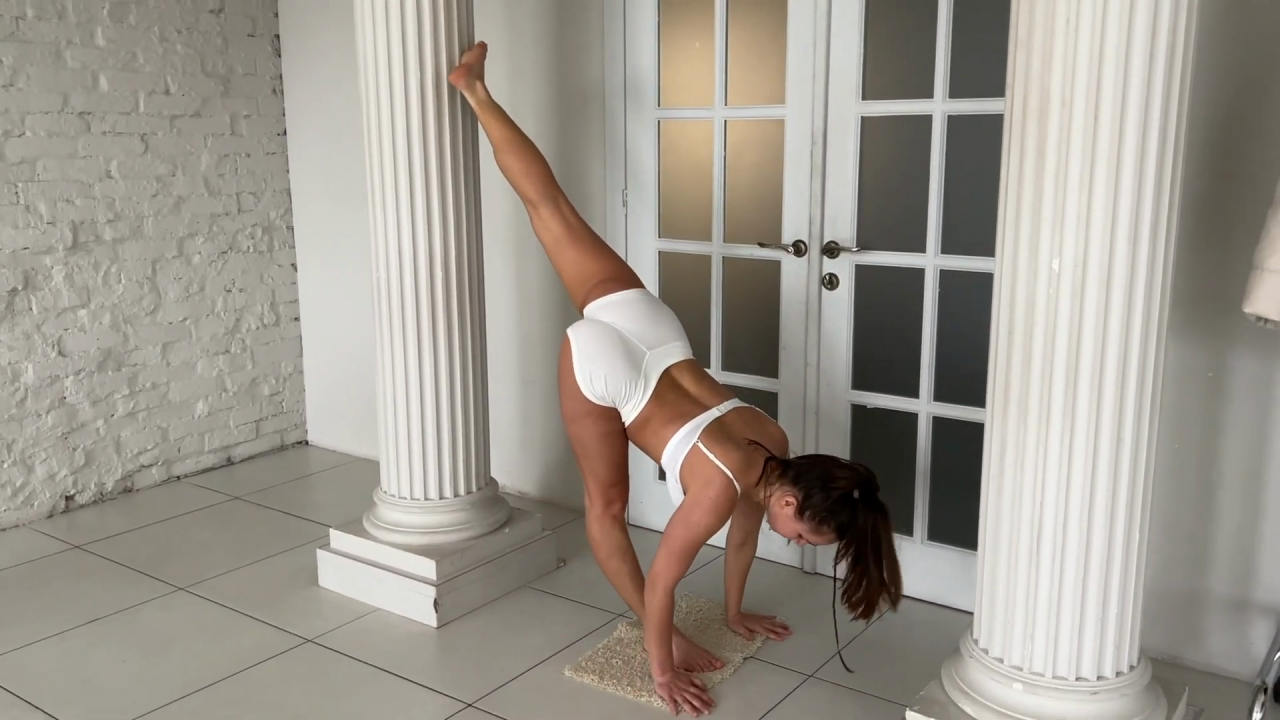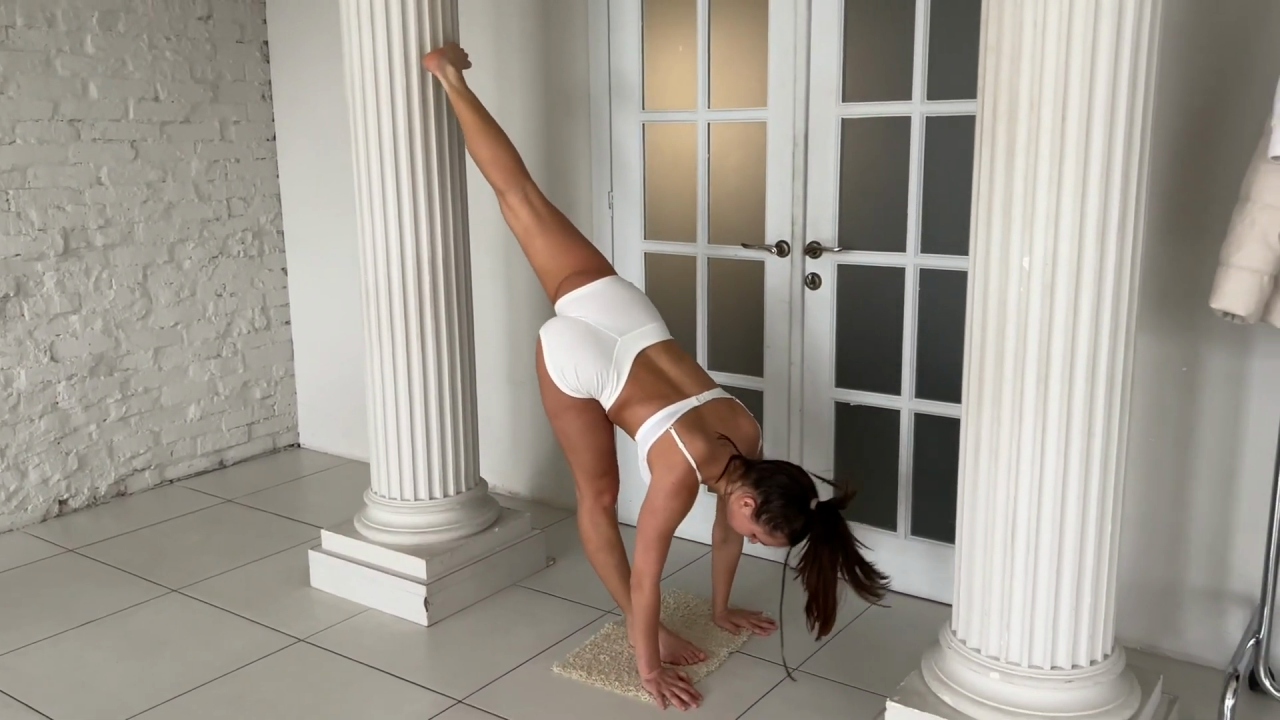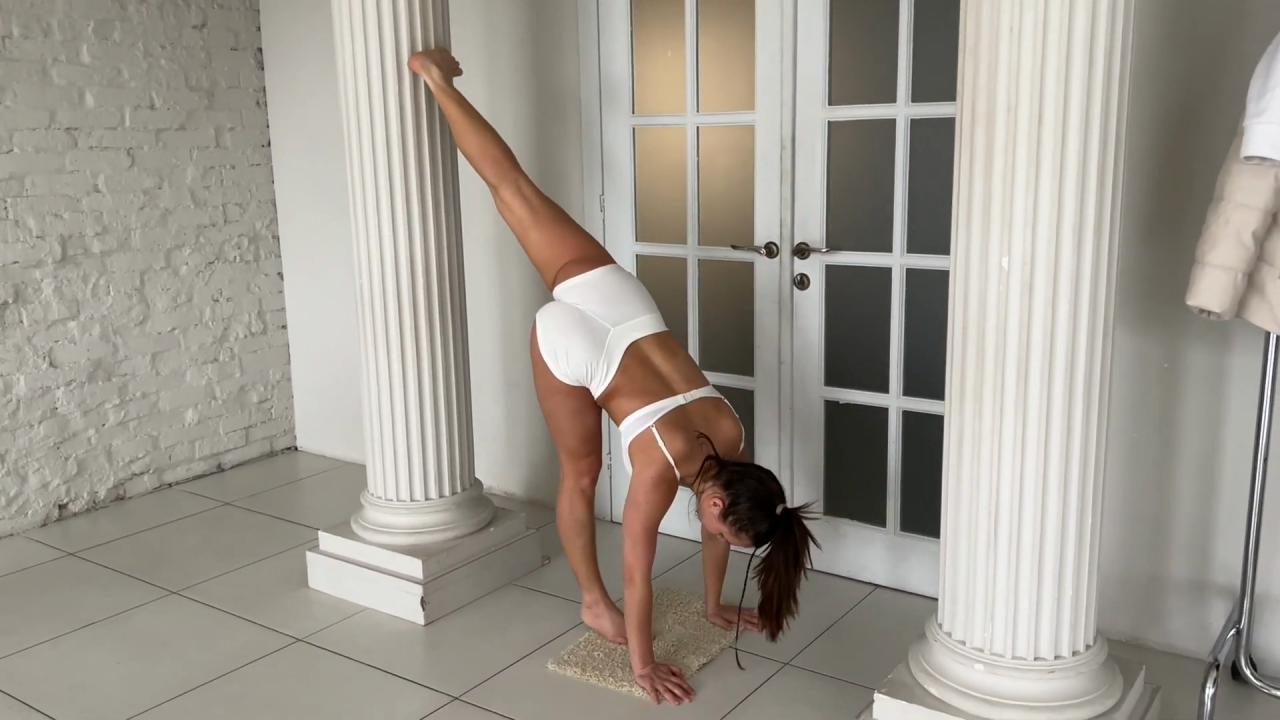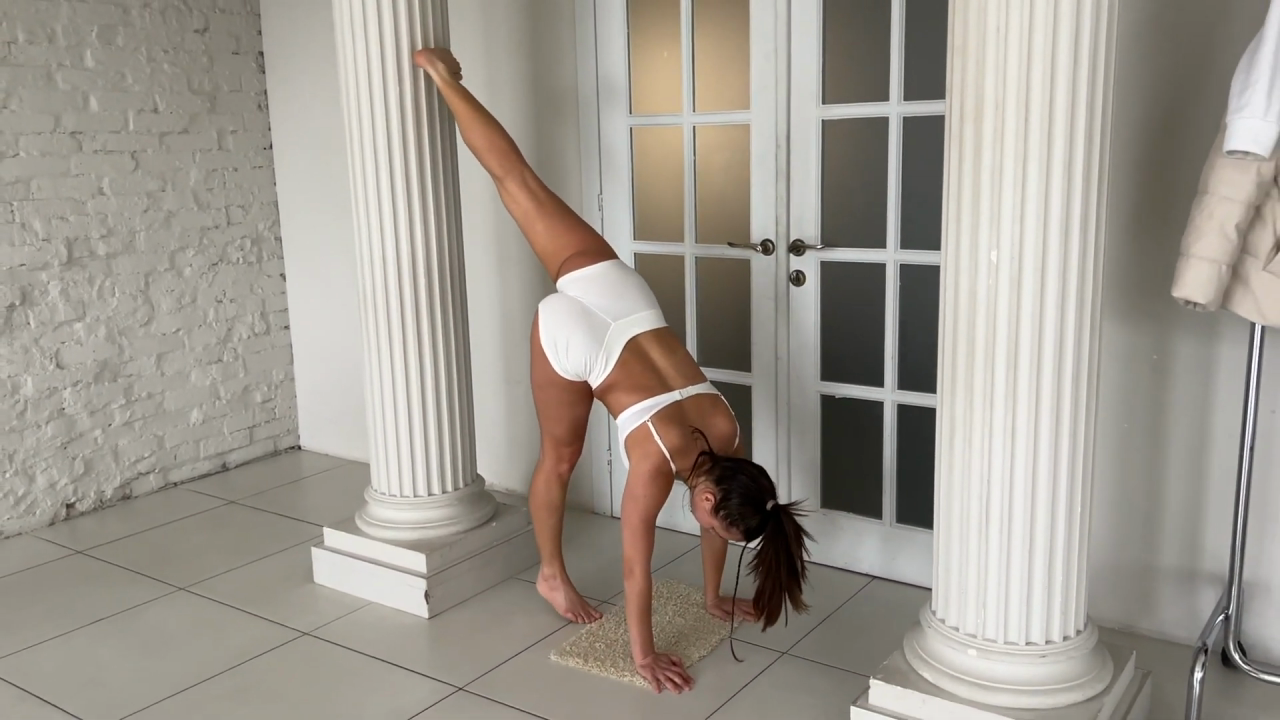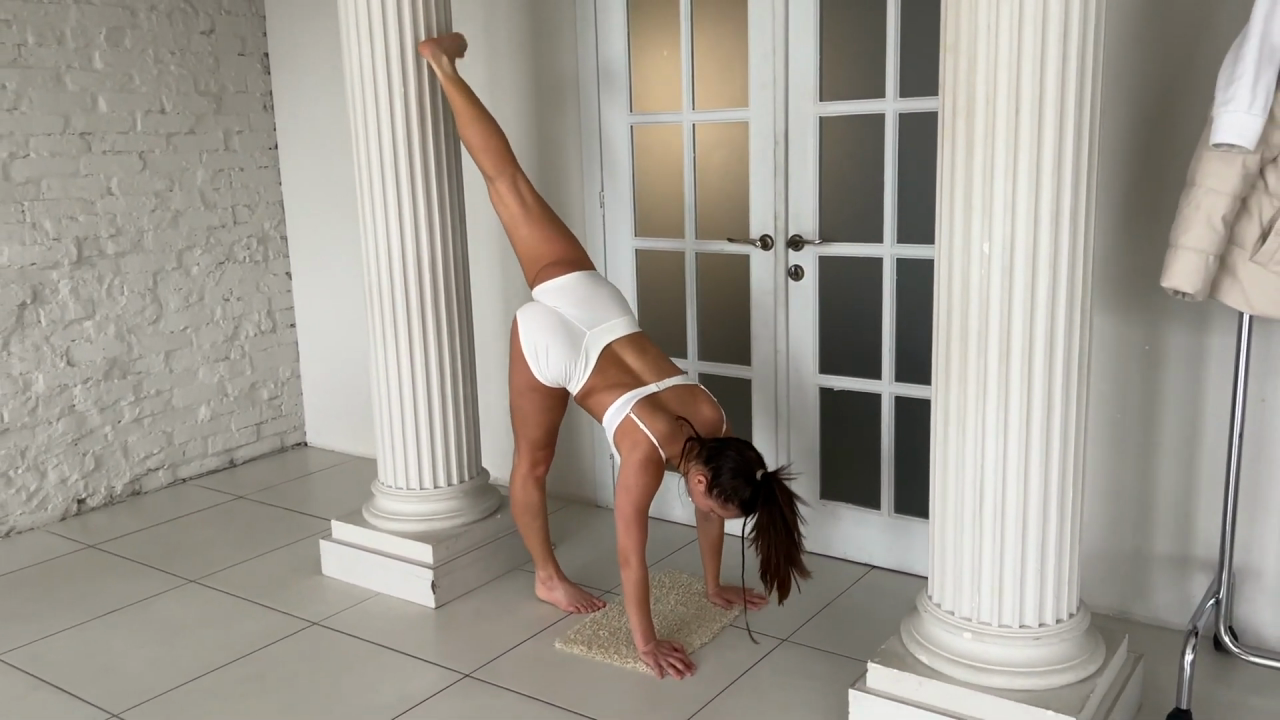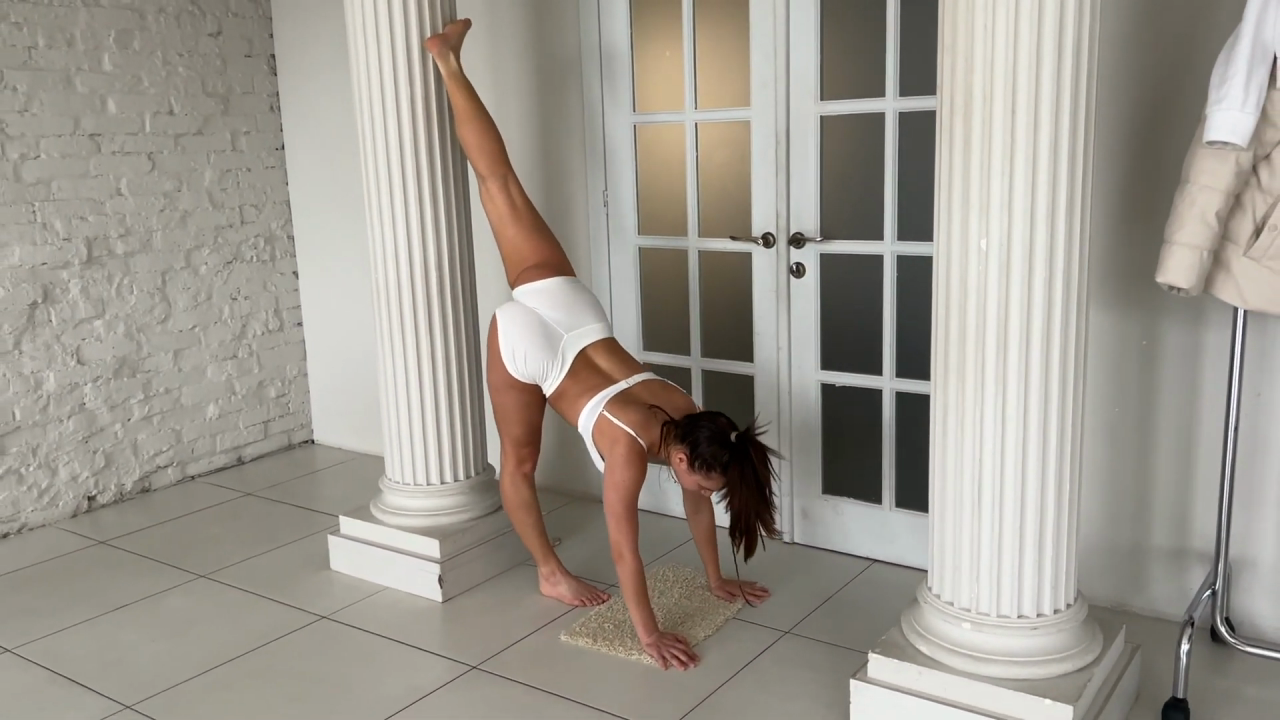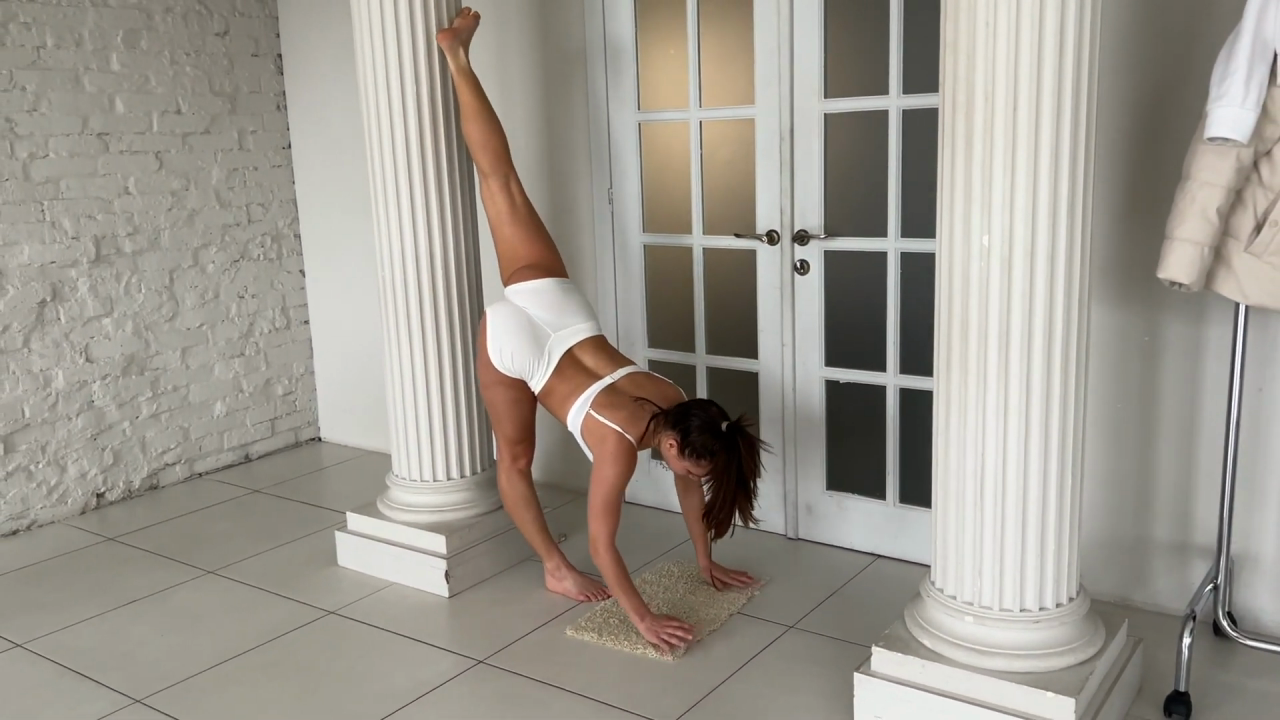
dt=0.3s
person 1, frame 1
left shoulder: (774, 449)
right shoulder: (716, 488)
left elbow: (746, 529)
right elbow: (659, 583)
left wrist: (735, 613)
left hip: (641, 321)
right hip: (602, 361)
left knee: (556, 206)
person 1, frame 2
left shoulder: (747, 440)
right shoulder: (682, 475)
left elbow: (726, 530)
right elbow: (646, 580)
left wrist: (722, 607)
right wrist: (649, 667)
left hip: (617, 310)
right hip: (579, 352)
left knee: (523, 196)
person 1, frame 3
left shoulder: (729, 444)
right shoulder: (660, 470)
left elbow: (713, 531)
right elbow: (637, 576)
left wrist: (715, 605)
right wrist: (643, 665)
left hip: (612, 296)
right hip: (573, 338)
left knee: (515, 187)
right knee: (580, 475)
left ankle: (439, 78)
person 1, frame 4
left shoulder: (726, 439)
right shoulder: (657, 463)
left elbow: (715, 525)
right elbow: (635, 568)
left wrist: (715, 597)
right wrist: (645, 656)
left hip: (612, 289)
right hip: (574, 333)
left knee: (520, 182)
right knee: (560, 459)
left ankle: (444, 74)
right ankle: (551, 575)
person 1, frame 5
left shoulder: (711, 428)
right shoulder: (648, 454)
left elbow: (707, 515)
right elbow: (630, 558)
left wrist: (715, 586)
right wrist: (646, 645)
left hip: (586, 297)
right hip: (552, 338)
left knee: (510, 180)
right knee: (532, 463)
left ankle: (448, 67)
person 1, frame 6
left shoulder: (688, 420)
right shoulder: (631, 449)
left elbow: (697, 507)
right elbow: (625, 551)
left wrist: (717, 580)
right wrist: (649, 636)
left hip: (563, 303)
right hip: (528, 339)
left knee: (501, 184)
right knee: (519, 462)
left ankle: (451, 63)
person 1, frame 7
left shoulder: (678, 411)
right shoulder: (620, 443)
left elbow: (689, 489)
right elbow: (602, 540)
left wrist: (707, 563)
right wrist: (642, 617)
left hip: (551, 304)
right hip: (513, 336)
left knee: (503, 180)
right knee: (515, 459)
left ankle: (460, 55)
